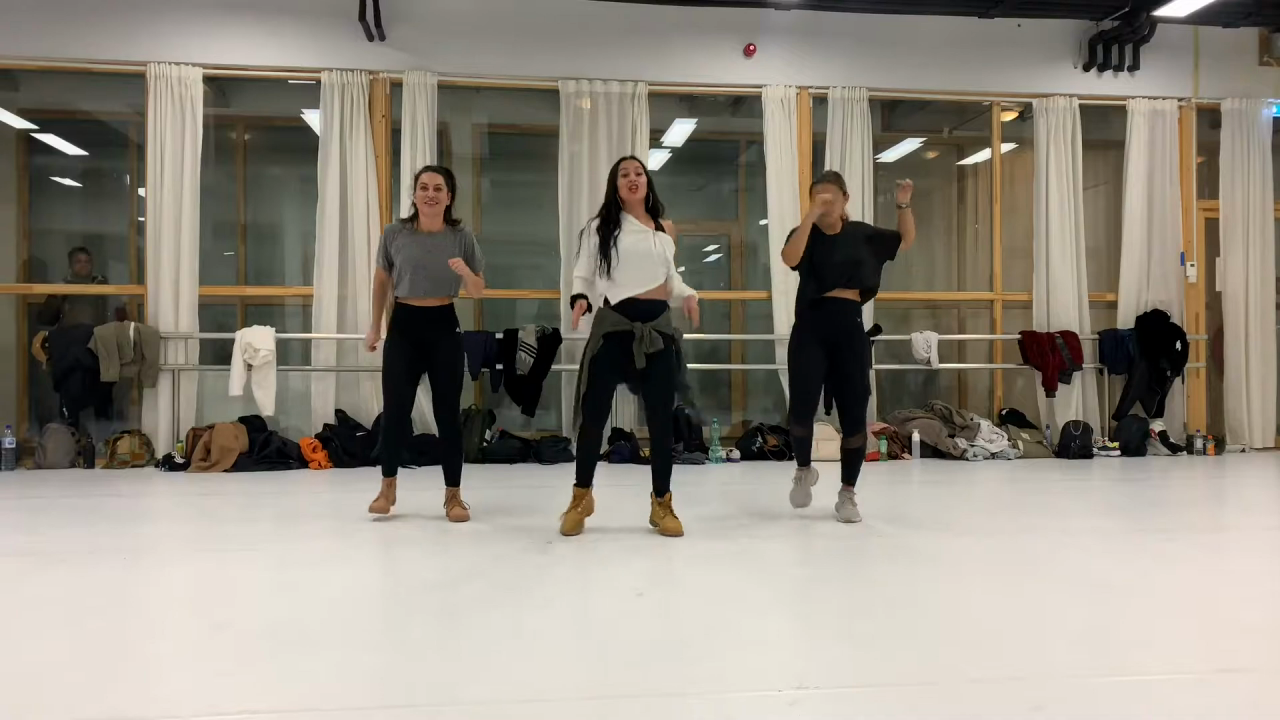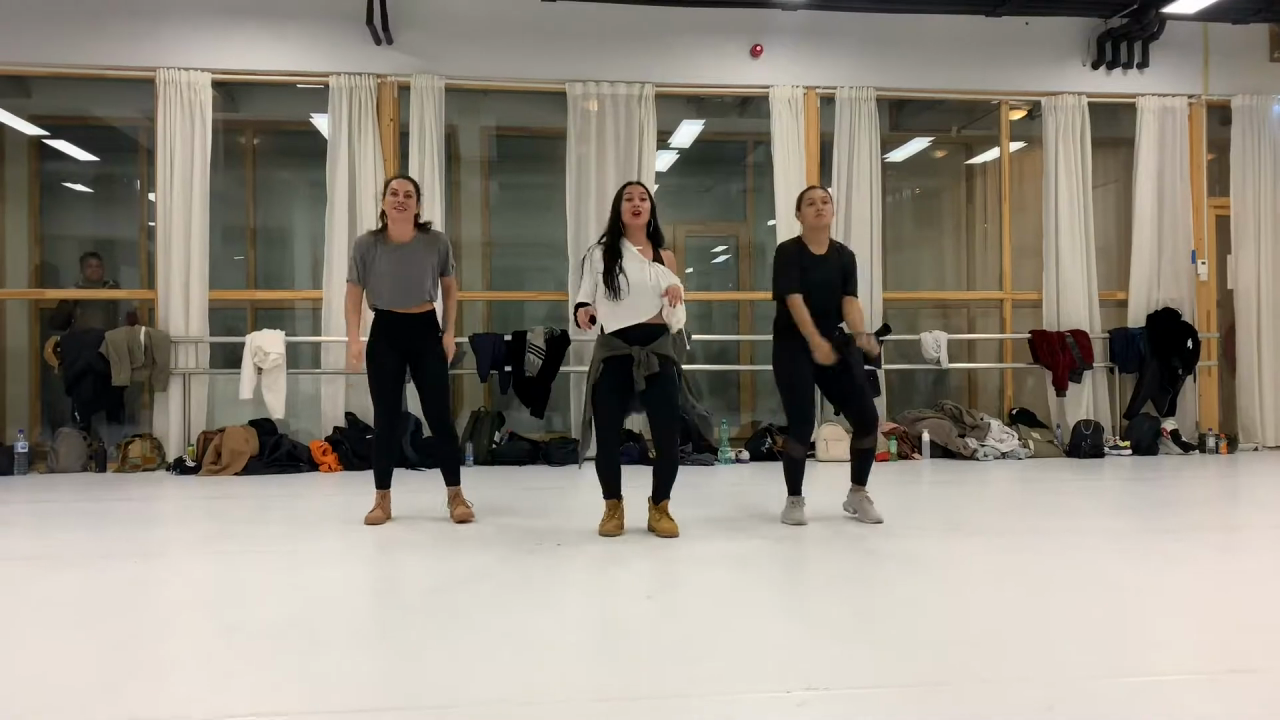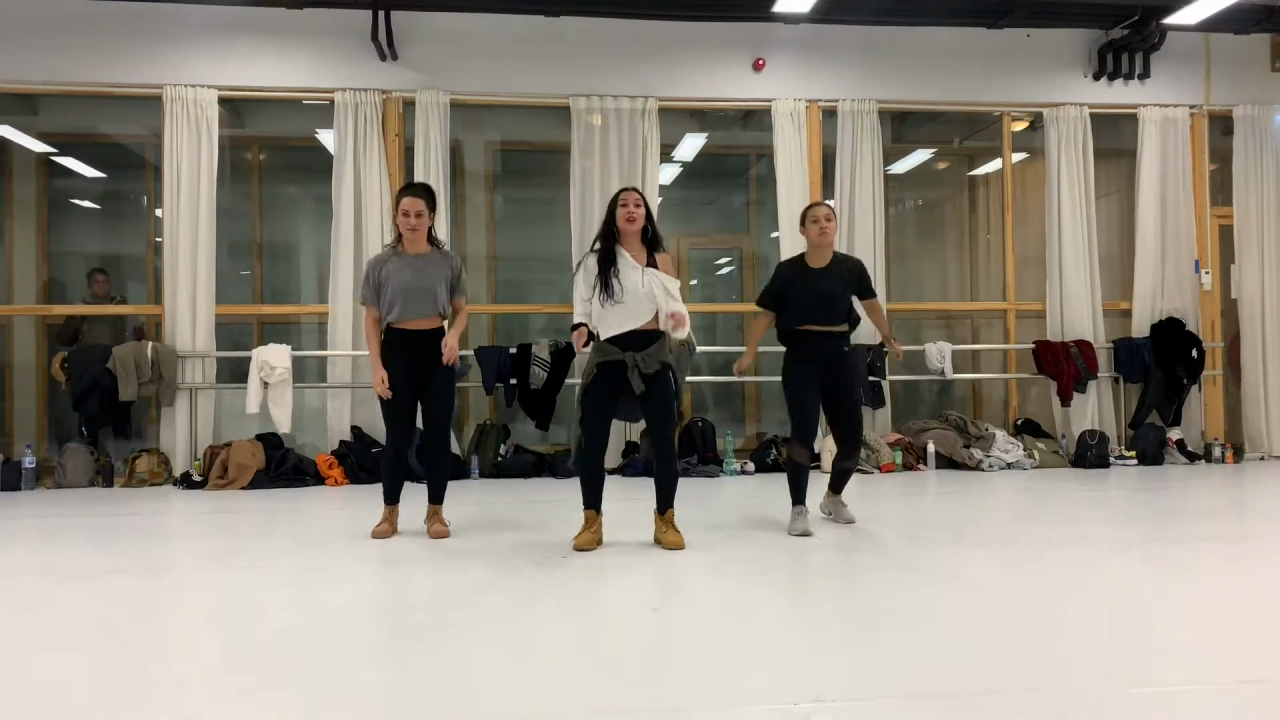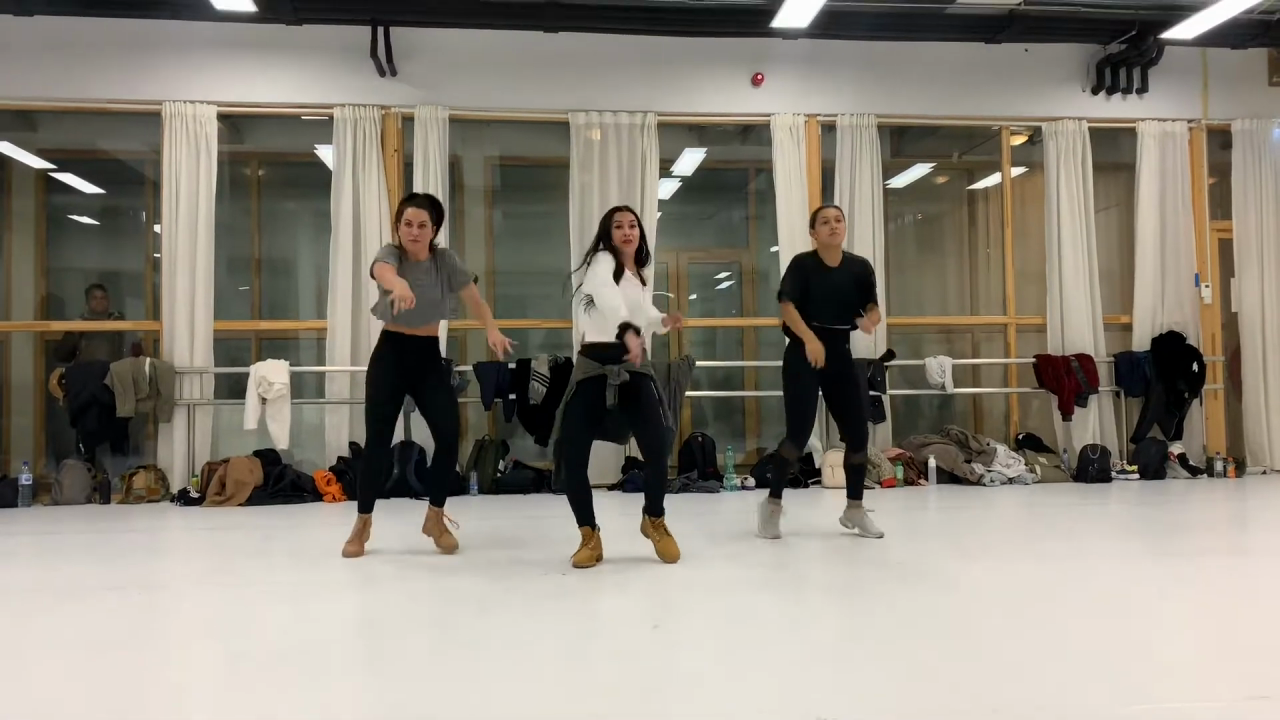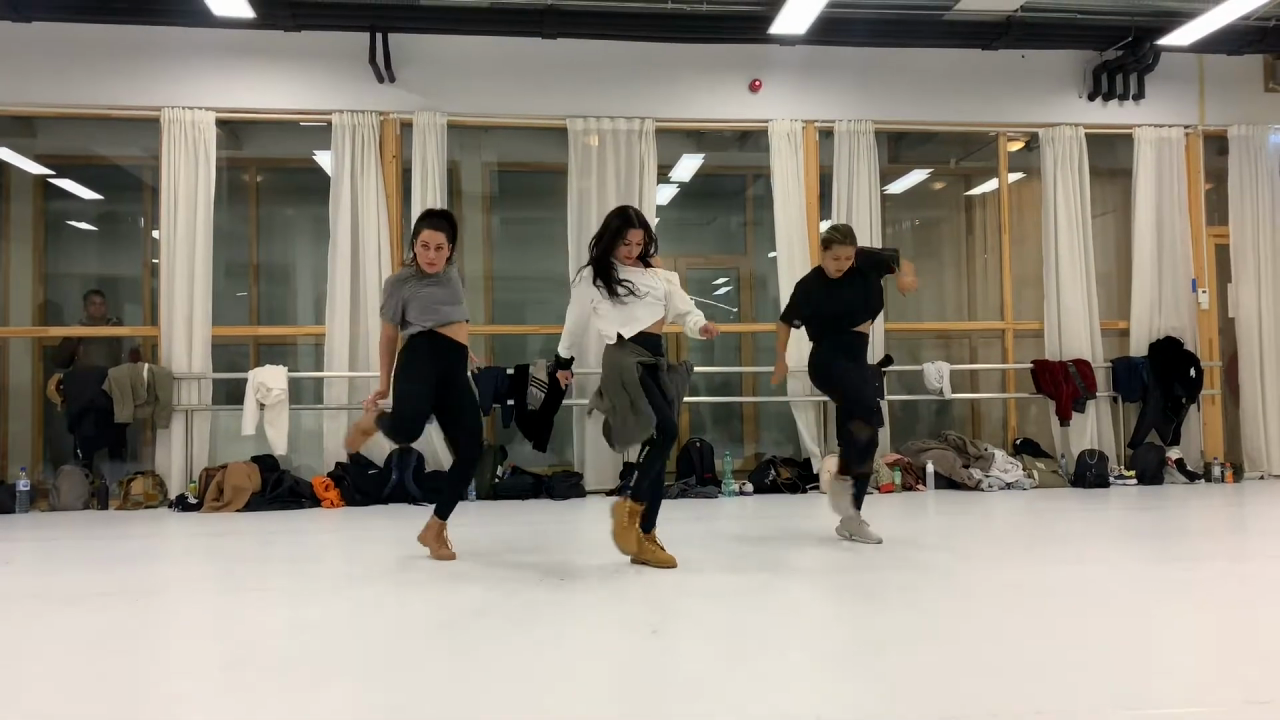
dt=0.4s
person 1, frame 1
left shoulder: (665, 229)
right shoulder: (600, 228)
right elbow: (583, 275)
left wrist: (688, 296)
right wrist: (579, 300)
left hip: (658, 326)
right hip: (613, 324)
left knee: (662, 419)
right knee: (593, 413)
left ankle: (661, 502)
right ankle: (581, 496)
person 1, frame 2
left shoulder: (665, 257)
right shoulder: (601, 253)
left elbow: (674, 318)
right elbow: (586, 295)
left wrist: (677, 297)
right wrist: (582, 310)
left hip: (657, 349)
right hip: (614, 350)
left knee: (668, 435)
right knee: (607, 437)
left ankle: (659, 508)
right ankle: (613, 507)
person 1, frame 3
left shoulder: (661, 261)
right shoulder: (595, 260)
left elbow: (674, 314)
right elbow: (582, 305)
left wrist: (678, 317)
right wrist: (581, 328)
left hip: (652, 354)
right hip: (608, 354)
left knee: (664, 440)
right knee: (592, 441)
left ankle: (665, 520)
right ankle: (592, 521)
person 1, frame 4
left shoulder: (641, 276)
right shoulder: (602, 261)
right elbow: (604, 296)
left wrist: (661, 322)
right wrist: (628, 331)
left hip: (633, 369)
right hip: (592, 369)
left knee: (657, 448)
right knee: (571, 460)
left ankle: (655, 521)
right ankle: (589, 537)
person 1, frame 5
left shoulder: (655, 270)
right shoulder: (593, 276)
left elbow: (681, 306)
right elbow: (575, 320)
left wrist: (701, 324)
right wrist: (564, 360)
left hip: (656, 360)
right hip: (626, 358)
left knee: (661, 443)
right knee: (664, 431)
left ankle: (645, 537)
right ankle: (630, 507)
person 2, frame 1
left shoulder: (461, 237)
right shoulder: (394, 233)
left elbow: (478, 290)
right elbow: (382, 281)
left wrist: (466, 273)
right wrist: (374, 327)
left hip: (443, 326)
right hip: (404, 325)
left knee: (447, 413)
right knee: (395, 408)
left ankle: (453, 495)
right ankle: (387, 487)
person 2, frame 2
left shoulder: (436, 242)
right shoulder: (366, 244)
left elbow: (449, 287)
right elbow: (354, 297)
left wrist: (449, 332)
right wrist: (354, 340)
left hip: (426, 330)
right hip: (386, 333)
left knee: (439, 414)
right knee: (387, 417)
left ankle: (456, 495)
right ankle: (383, 499)
person 2, frame 3
left shoulder: (448, 261)
right shoulder: (380, 263)
left elbow: (460, 310)
right elbow: (372, 321)
left wrist: (455, 335)
right wrist: (376, 367)
left hip: (436, 352)
right hip: (397, 350)
left knee: (437, 434)
right knee: (398, 436)
left ankle: (435, 512)
right ankle: (390, 513)
person 2, frame 4
left shoulder: (446, 260)
right shoulder: (390, 254)
left elbow: (472, 297)
right elbow: (383, 273)
left wrist: (493, 330)
right wrist: (399, 285)
left hip: (429, 357)
right hip: (390, 354)
left knee: (449, 436)
right knee: (378, 443)
left ankle: (435, 517)
right ankle: (362, 524)
person 2, frame 5
left shoulder: (451, 273)
right shoulder: (399, 282)
right elbow: (389, 335)
right wrist: (385, 384)
left hip: (454, 366)
right hip: (421, 357)
left knee: (471, 453)
right knee: (406, 428)
left ankle: (436, 529)
right ankle: (374, 420)
person 3, frame 1
left shoulder: (861, 233)
right shoulder: (807, 235)
left elbow: (906, 241)
right elbow: (790, 259)
left wrist: (903, 205)
right wrist: (810, 215)
left hip: (850, 327)
right hip: (811, 326)
left knee: (854, 414)
right knee: (802, 409)
left ankle: (847, 494)
right ankle: (804, 471)
person 3, frame 2
left shoulder: (844, 255)
right shoulder: (787, 251)
left elbow: (850, 303)
right elbow: (793, 299)
left wrist: (862, 335)
right wrist: (814, 341)
left hip: (834, 339)
right hip: (794, 343)
left knee: (867, 417)
right knee: (801, 423)
left ankle: (858, 493)
right ankle: (794, 500)
person 3, frame 3
left shoulder: (850, 267)
right shoulder: (788, 270)
left elbow: (870, 302)
right elbow: (767, 313)
left wrist: (888, 339)
right wrist: (750, 353)
left hip: (840, 353)
right hip: (801, 355)
left knee: (851, 438)
right knee: (804, 430)
left ankle: (833, 497)
right ankle: (799, 509)
person 3, frame 4
left shoulder: (860, 267)
right shoulder: (802, 264)
left elbow: (874, 310)
right elbow: (786, 306)
left wrist: (869, 322)
right wrist: (809, 338)
left hip: (839, 353)
right hip: (802, 354)
left knee: (858, 432)
right knee: (799, 431)
left ankle: (855, 509)
right ankle: (772, 504)
person 3, frame 5
left shoulder: (867, 259)
right shoulder: (810, 286)
left elbow: (900, 259)
right elbow: (786, 322)
left wrist: (906, 276)
right wrist: (781, 360)
left hip: (857, 358)
right hip: (830, 360)
left knee: (868, 440)
right knee: (867, 413)
left ankle: (851, 519)
right ankle: (842, 479)
